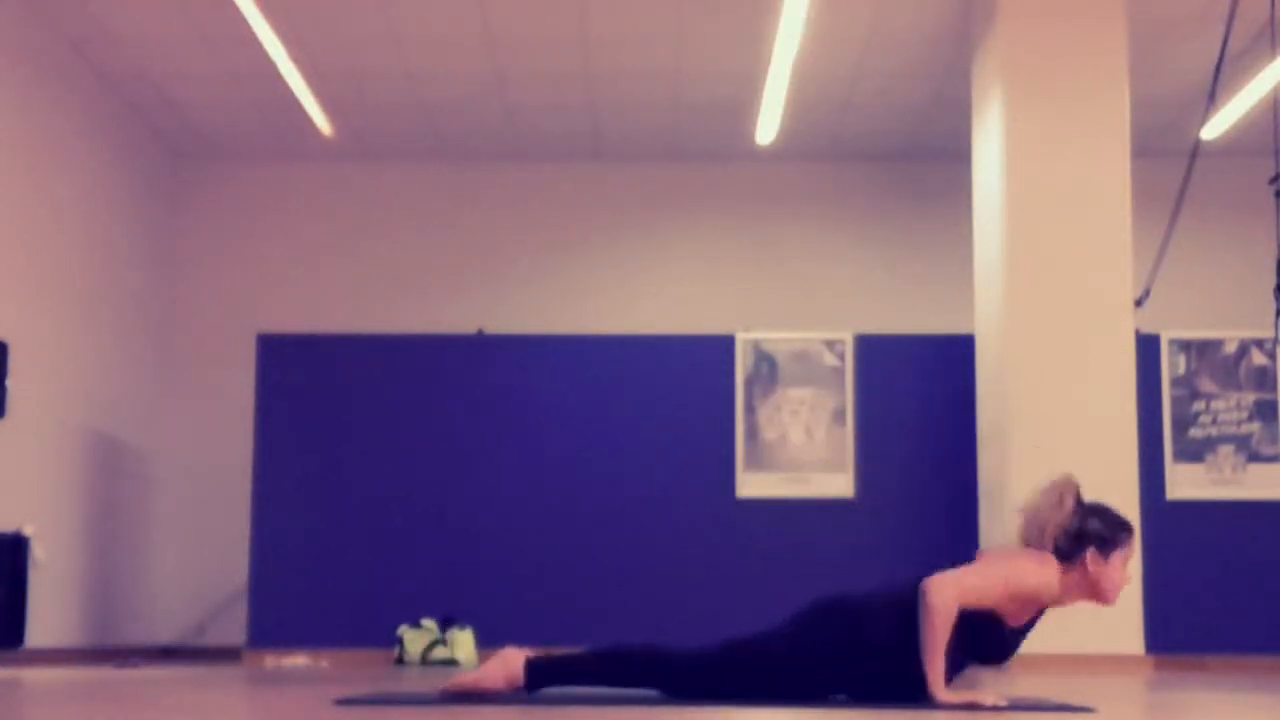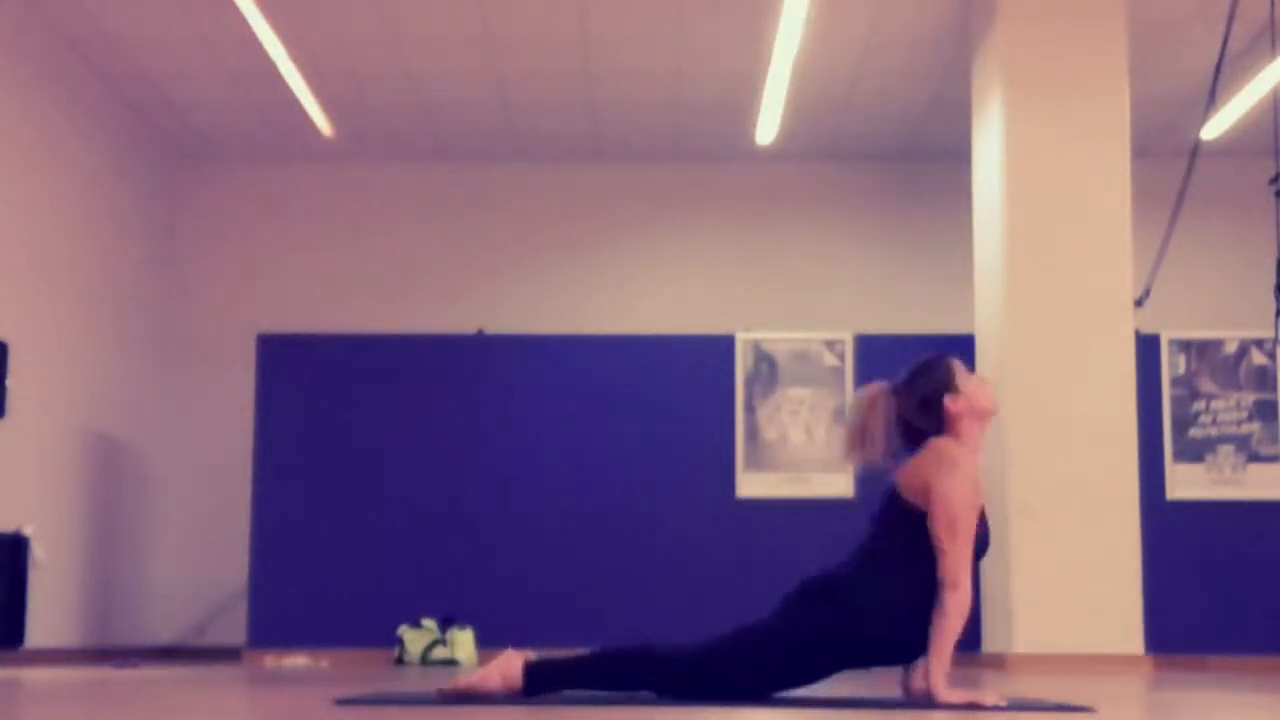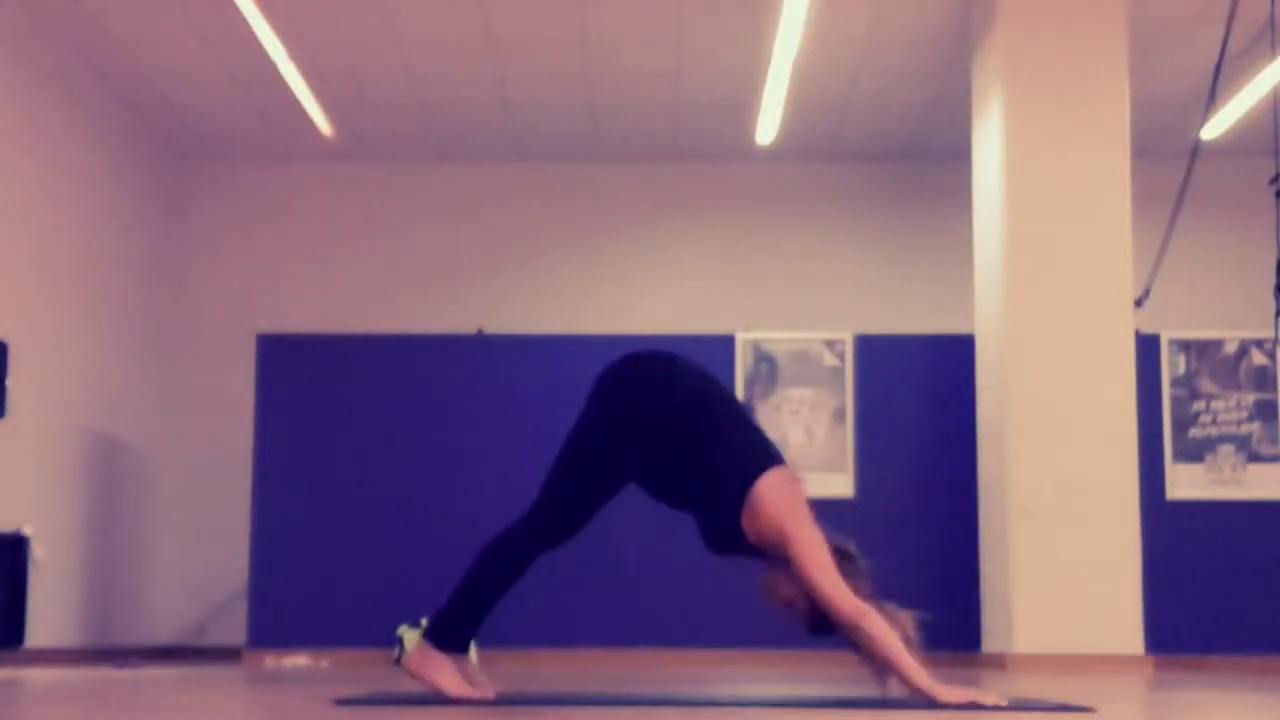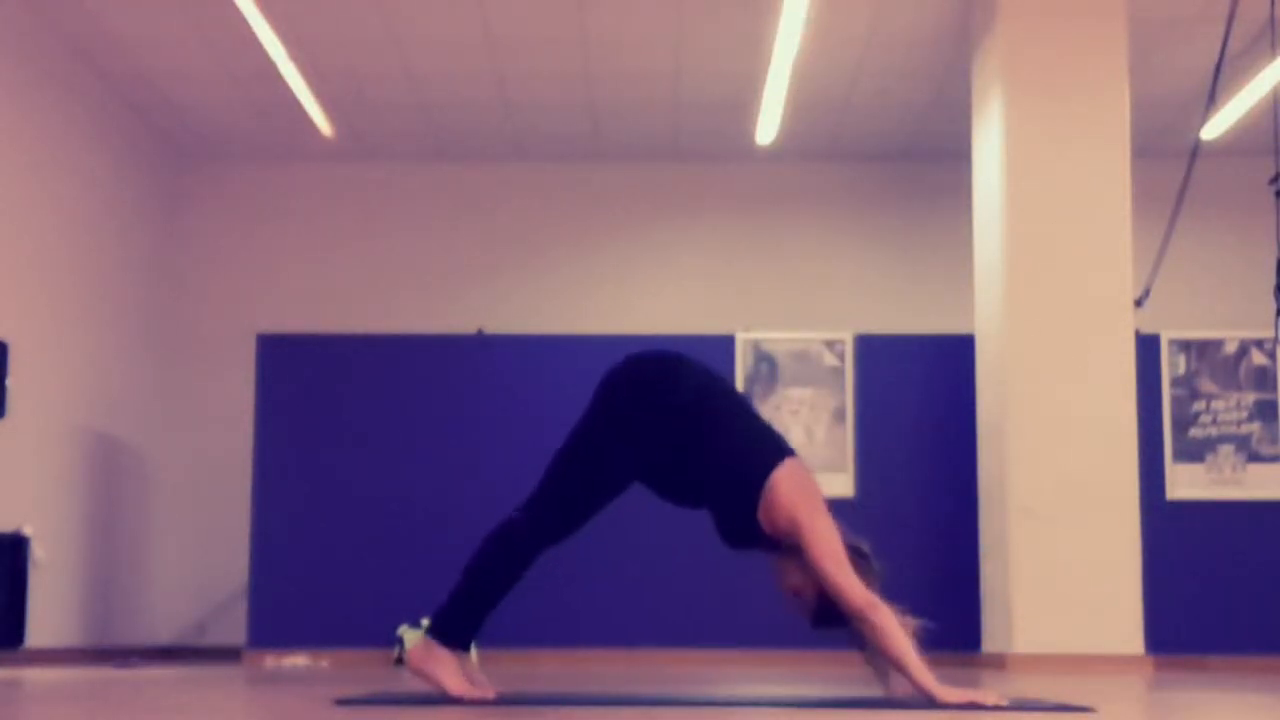
dt=0.4s
person 1, frame 1
left shoulder: (1033, 570)
right shoulder: (1039, 573)
right elbow: (935, 589)
left wrist: (941, 680)
right wrist: (937, 684)
left hip: (848, 644)
right hip: (841, 647)
left knee: (684, 671)
right knee: (684, 675)
left ankle: (535, 666)
right ankle: (526, 668)
person 1, frame 2
left shoulder: (937, 465)
right shoulder: (956, 467)
left elbow: (938, 585)
right elbow: (956, 587)
left wrist: (922, 668)
right wrist: (938, 680)
left hip: (828, 618)
right hip: (829, 624)
left knee: (679, 666)
right knee: (684, 672)
left ankle: (527, 663)
right ankle: (523, 674)
person 1, frame 3
left shoulder: (790, 532)
right shoulder: (788, 527)
left elbow: (855, 609)
right elbow: (854, 613)
left wrist: (897, 664)
right wrist: (934, 688)
left hip: (668, 405)
right hip: (646, 398)
left knee: (547, 527)
right knee: (548, 524)
left ankle: (447, 648)
right ankle: (437, 649)
person 1, frame 4
left shoulder: (808, 526)
right shoulder: (803, 519)
left elbow: (864, 610)
right elbow: (867, 607)
left wrist: (926, 683)
right wrist: (935, 689)
left hip: (665, 407)
right hip: (649, 400)
left knee: (547, 522)
right knee: (543, 519)
left ankle: (450, 646)
right ankle: (438, 645)
